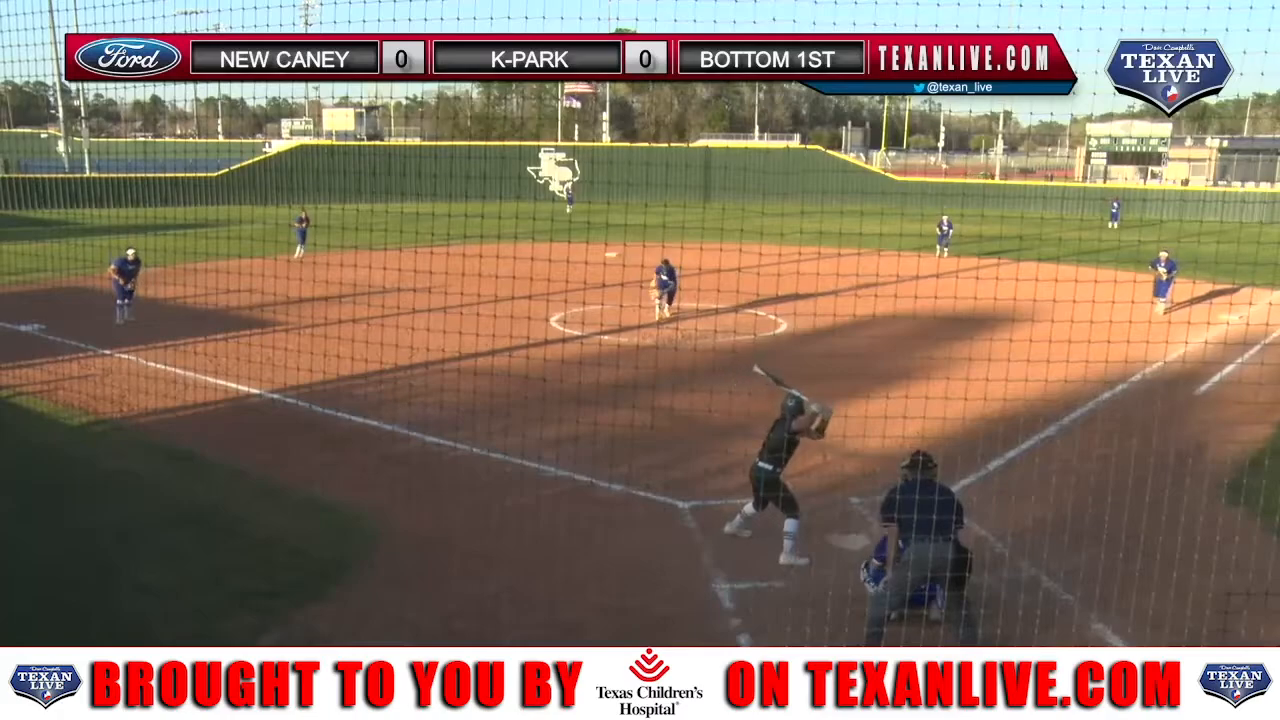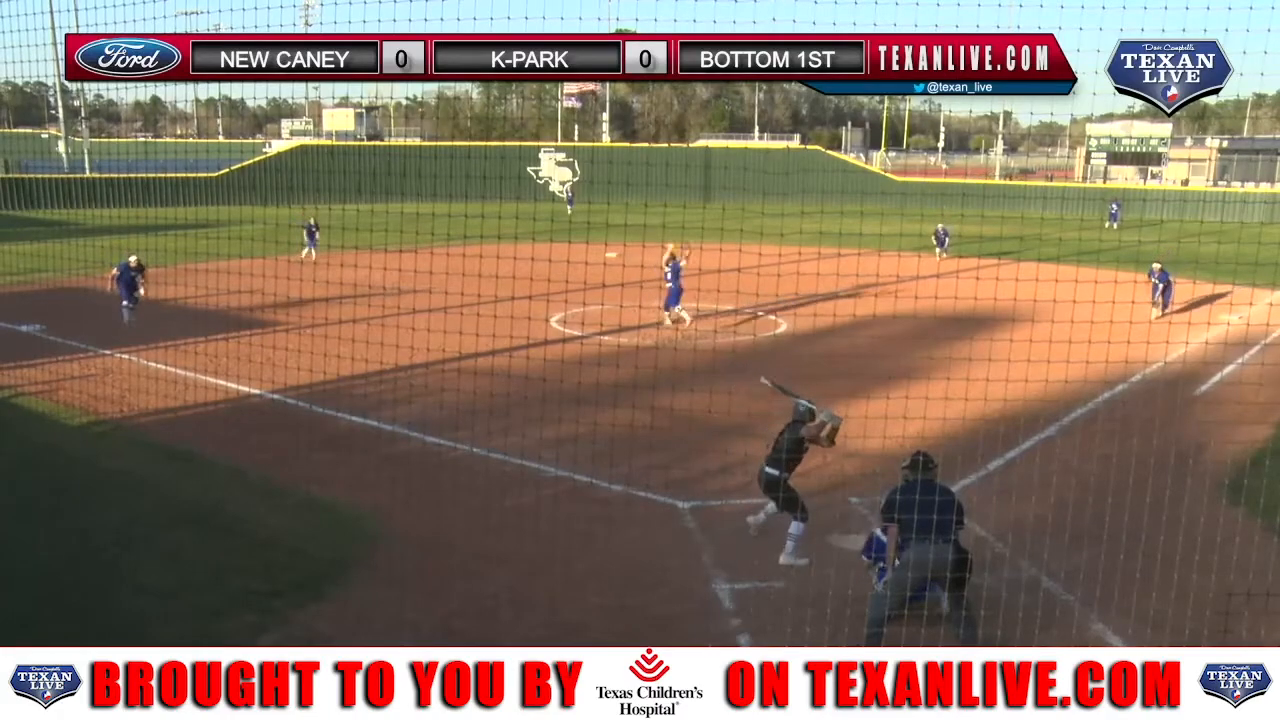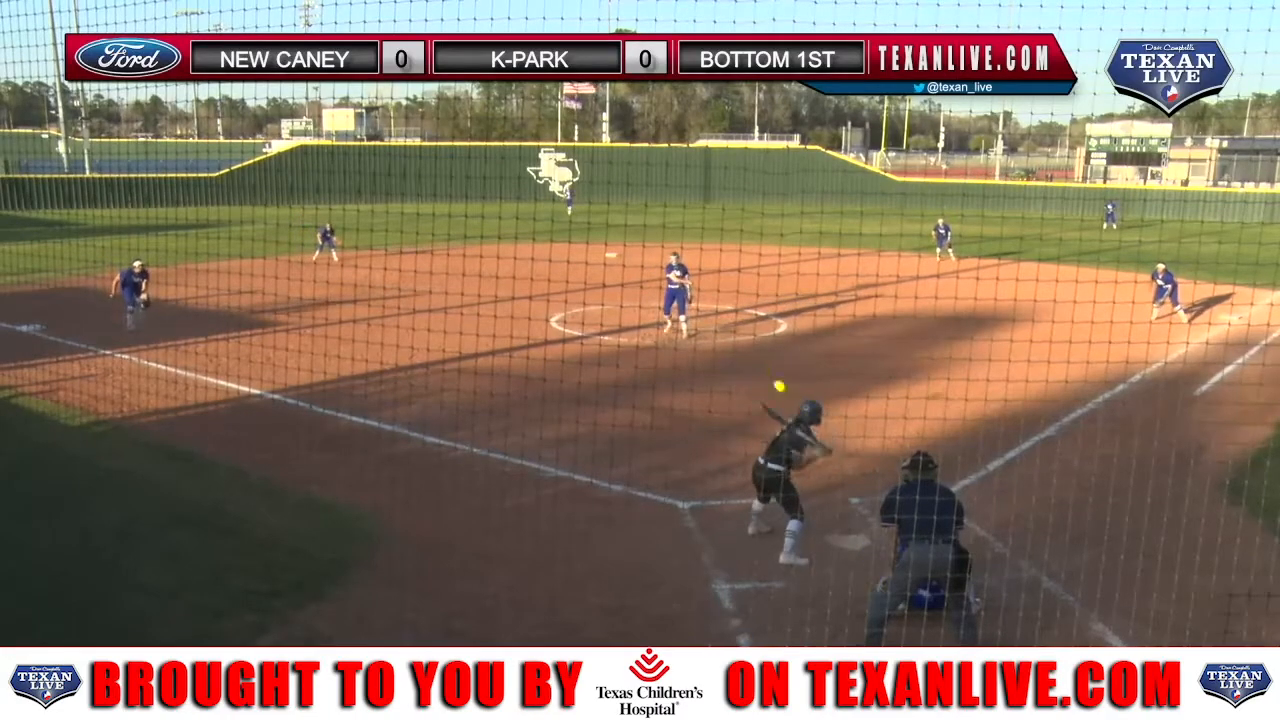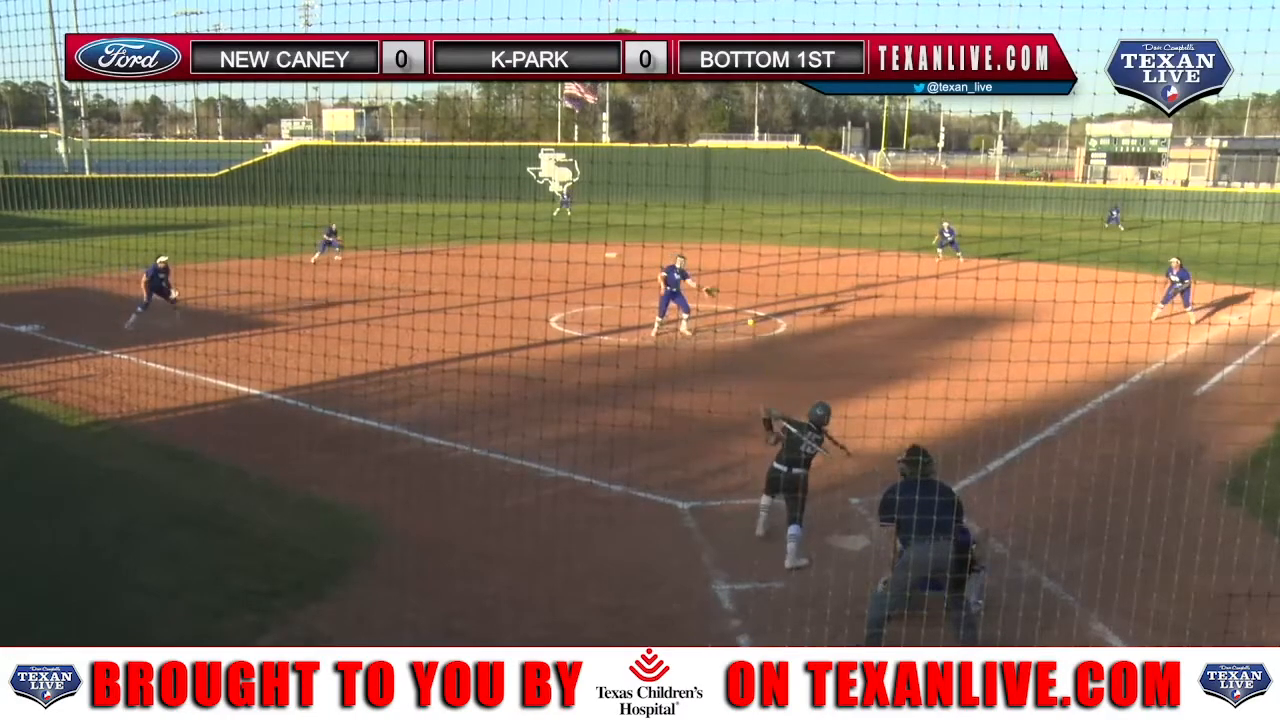
dt=0.5s
person 1, frame 1
left shoulder: (897, 494)
right shoulder: (948, 495)
left elbow: (893, 537)
right elbow: (955, 532)
left wrist: (890, 571)
left hip: (916, 553)
right hip: (949, 554)
left knee: (882, 602)
right knee: (959, 605)
person 1, frame 2
left shoulder: (897, 495)
right shoulder: (949, 495)
left elbow: (892, 537)
right elbow: (956, 533)
left wrist: (890, 571)
left hip: (916, 555)
right hip: (949, 555)
left knee: (882, 601)
right knee: (959, 605)
person 1, frame 3
left shoulder: (896, 495)
right shoulder: (949, 495)
right elbow: (955, 534)
left wrist: (889, 571)
left hip: (915, 554)
right hip: (949, 555)
left knee: (881, 600)
right knee: (960, 602)
person 1, frame 4
left shoulder: (894, 493)
right shoulder: (947, 492)
left wrist: (890, 572)
left hip: (916, 554)
right hip: (949, 553)
left knee: (883, 599)
right knee: (959, 602)
person 2, frame 1
left shoulder: (792, 425)
right shoulder: (786, 424)
left elbow: (816, 434)
right elbow: (805, 424)
left wrist: (824, 417)
right wrist: (815, 410)
left hip: (758, 471)
right hip: (768, 476)
left knee: (759, 503)
right knee: (792, 512)
left ankle: (734, 526)
right ankle: (788, 555)
person 2, frame 2
left shoulder: (801, 431)
right shoulder: (795, 429)
left elbow: (826, 442)
right elbow: (813, 431)
left wrist: (834, 426)
right wrist: (824, 420)
left hip: (767, 475)
right hip: (773, 480)
left knee: (782, 502)
right knee: (800, 515)
left ankle: (756, 521)
right ankle: (788, 555)
person 2, frame 3
left shoulder: (794, 425)
right shoulder: (805, 435)
right elbow: (796, 464)
left wrist: (821, 449)
right wrist: (815, 454)
left hip: (760, 468)
right hip: (778, 475)
left knee: (763, 497)
right knee: (796, 514)
left ankle: (755, 525)
right ankle: (788, 555)
person 2, frame 4
left shoulder: (796, 427)
right shoulder: (821, 435)
left elbow: (772, 441)
left wrist: (766, 420)
right wrist: (786, 420)
left hip: (777, 472)
right hip: (798, 479)
left knee: (769, 493)
right knee: (794, 519)
left ankle: (762, 527)
right ankle: (792, 557)
